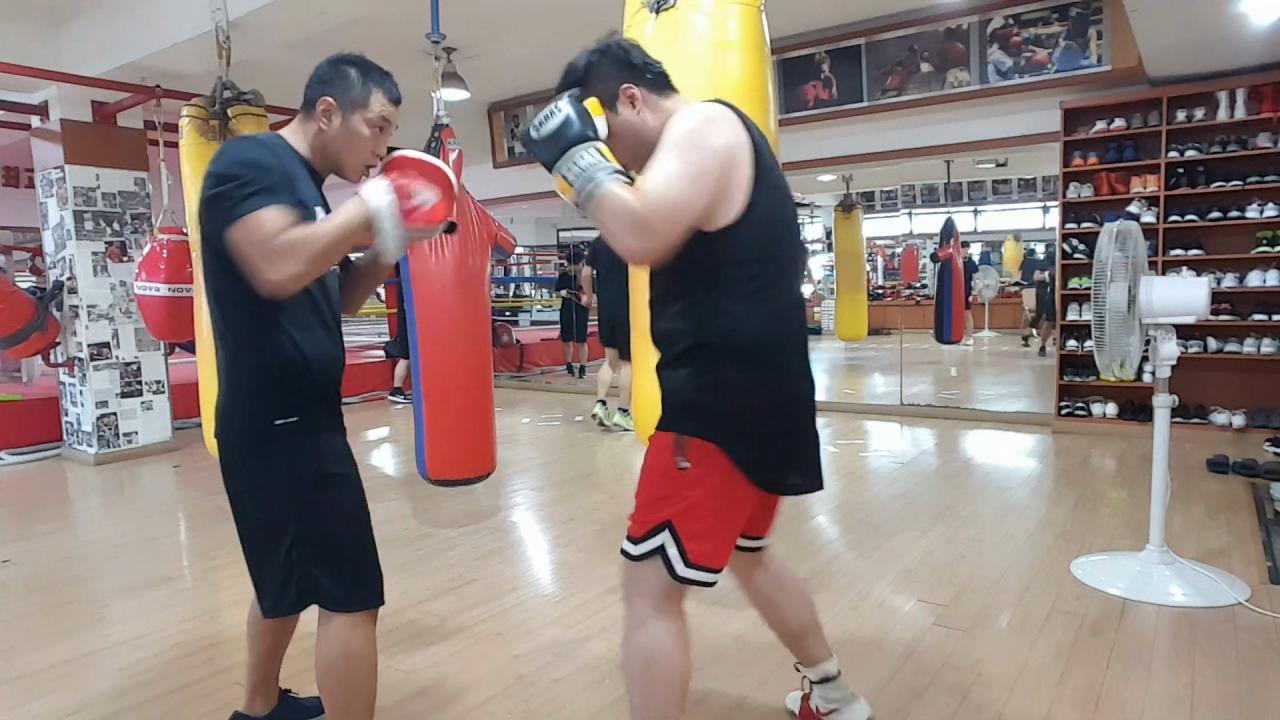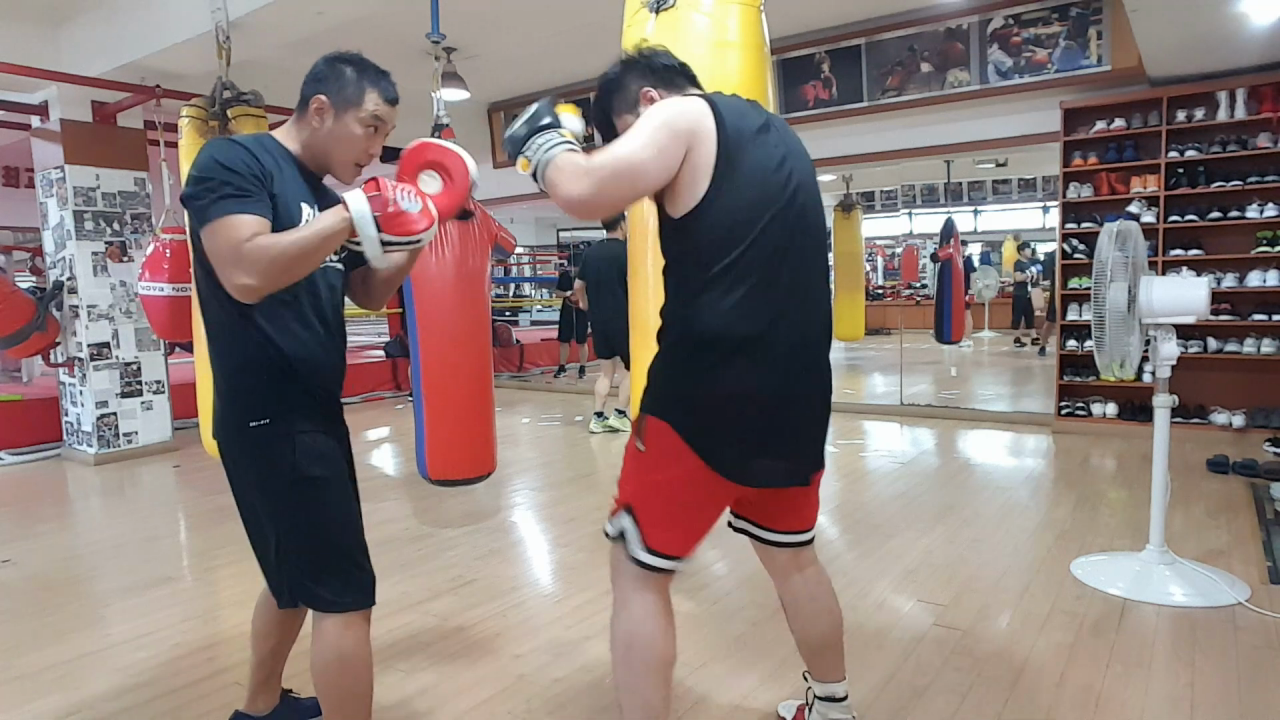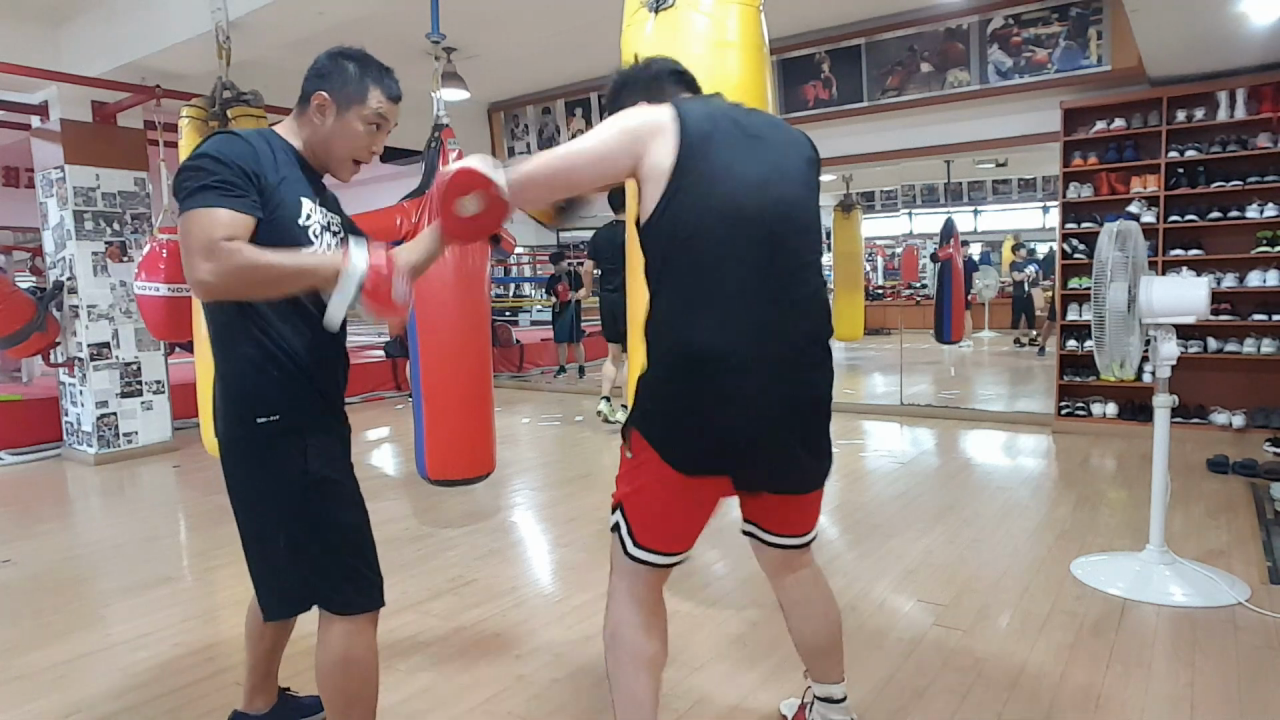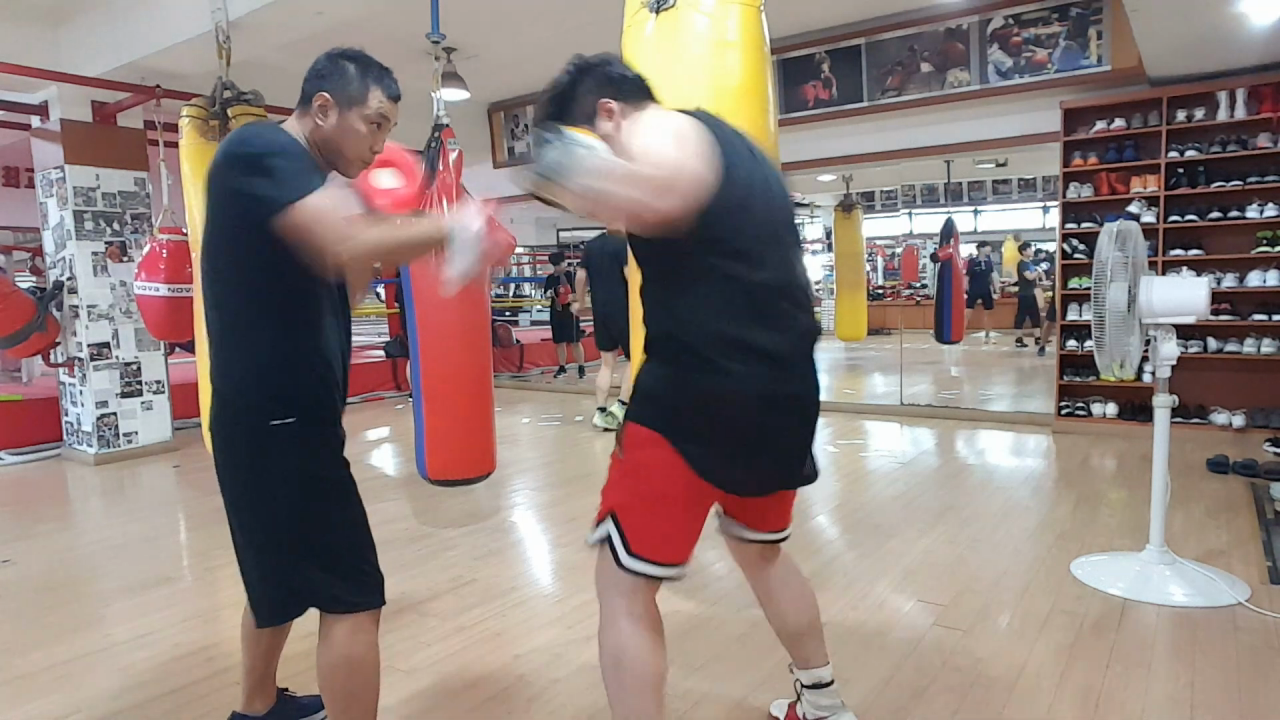
dt=0.7s
person 1, frame 1
left shoulder: (704, 124)
right shoulder: (714, 136)
left elbow: (639, 236)
right elbow: (674, 253)
left wrist: (574, 154)
right wrist: (595, 169)
left hip: (719, 404)
right hip: (771, 396)
left knee: (650, 590)
right knee: (743, 554)
person 1, frame 2
left shoulder: (681, 113)
right shoulder: (775, 133)
left elbow: (581, 195)
left wrist: (541, 142)
left hip: (705, 390)
right hip: (796, 389)
left knee: (637, 574)
right knee: (791, 556)
person 1, frame 3
left shoulder: (650, 126)
right shoulder: (795, 142)
left elbow: (525, 185)
left wrist: (518, 196)
left hip: (689, 402)
right hip: (796, 396)
left knee: (634, 576)
right knee: (788, 556)
person 1, frame 4
left shoulder: (667, 134)
right shoulder: (728, 149)
left elbow: (641, 201)
left wrist: (564, 165)
left hip: (702, 405)
right hip: (779, 398)
left knee: (622, 587)
right knee: (758, 549)
person 2, frame 1
left shoulder: (307, 187)
right shoulder: (251, 161)
left elbow: (339, 298)
right elbow: (280, 269)
left wrist: (390, 241)
right wrist: (368, 211)
left hip: (297, 416)
right hip: (279, 419)
left knee: (291, 575)
right knee: (352, 594)
person 2, frame 2
left shoulder: (316, 193)
right shoulder: (233, 161)
left elbow: (370, 294)
right elbow: (247, 275)
left wrist: (412, 235)
right wrist: (351, 214)
left hip: (311, 415)
right hip: (269, 421)
left knee: (298, 576)
right knee: (347, 594)
person 2, frame 3
left shoulder: (318, 194)
right shoulder: (233, 156)
right elbow: (213, 269)
left wrist: (443, 228)
right wrist: (338, 268)
left hip: (304, 415)
right hip: (274, 418)
left knee: (287, 574)
right knee: (351, 597)
person 2, frame 4
left shoulder: (316, 186)
right shoulder: (260, 150)
left elbow: (341, 267)
right elbow: (354, 246)
left wrist: (403, 226)
right wrist: (453, 229)
left hip: (287, 415)
right hip: (273, 419)
left knee: (286, 573)
right knee: (353, 596)
person 3, frame 1
left shoulder: (598, 242)
left elbow: (585, 274)
left wrist: (589, 295)
left hip: (605, 309)
right hip: (627, 309)
left knee: (610, 360)
right knee: (629, 362)
left ankle: (601, 404)
right ankle: (623, 412)
person 3, frame 2
left shoulder: (590, 252)
right shoulder: (625, 249)
left elbow: (578, 286)
left wrist: (584, 303)
left hip: (599, 319)
right hip: (621, 319)
left knee: (608, 369)
right knee: (633, 368)
left ankle: (598, 418)
right ankle: (620, 415)
person 3, frame 3
left shoulder: (599, 234)
left elbow: (588, 269)
left wrist: (587, 290)
left hip: (607, 300)
right hip: (629, 300)
left knee: (614, 354)
left ankle: (605, 400)
right ankle: (625, 409)
person 3, frame 4
left shoulder: (591, 246)
right shoulder: (625, 244)
left elbow: (580, 279)
left wrist: (579, 303)
left hip: (600, 313)
right hip: (622, 313)
left knee: (607, 364)
left ankle: (601, 412)
right ankle: (622, 405)
